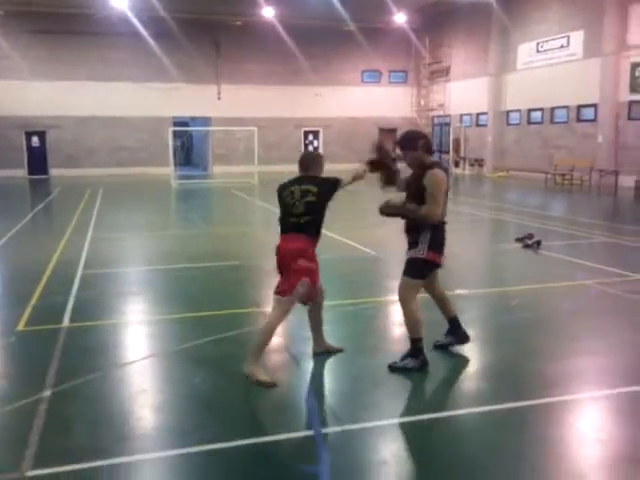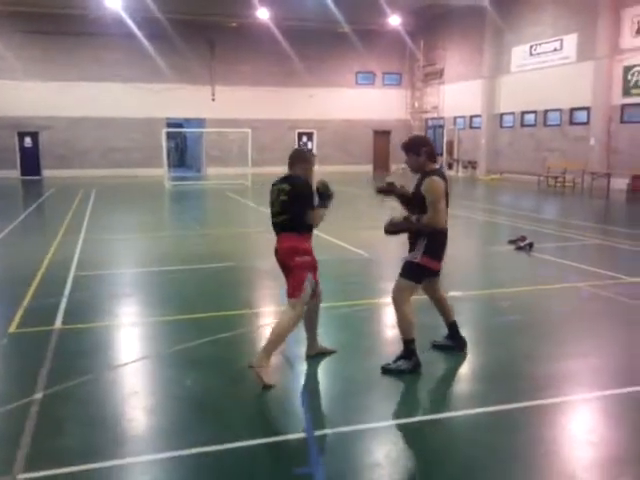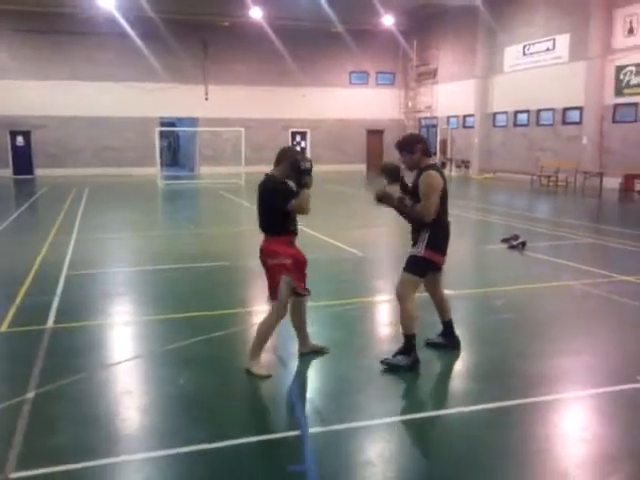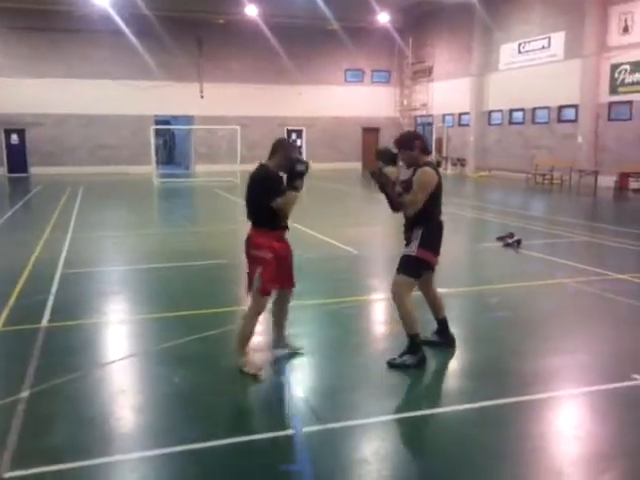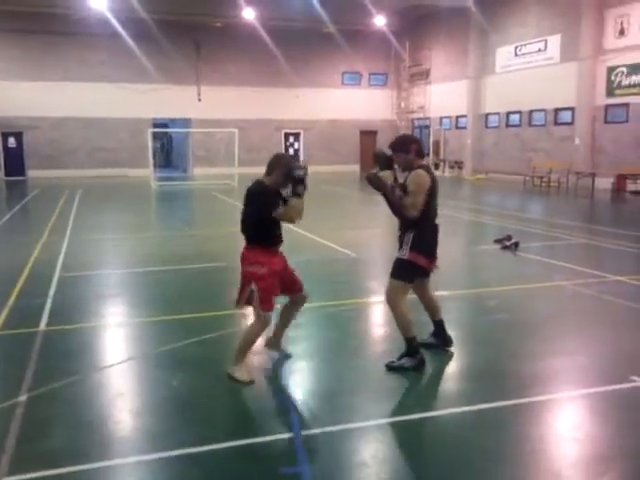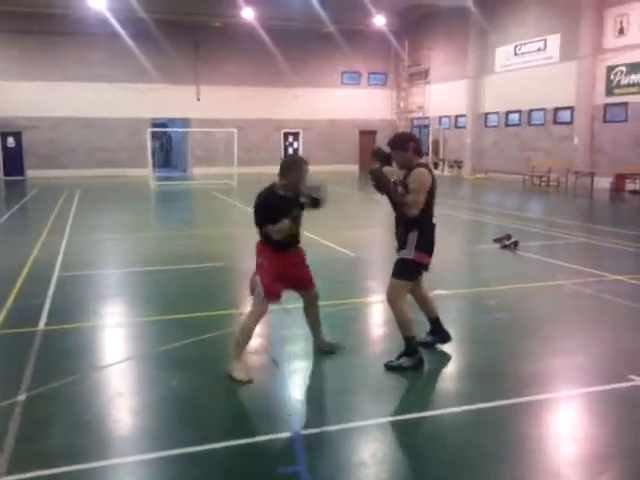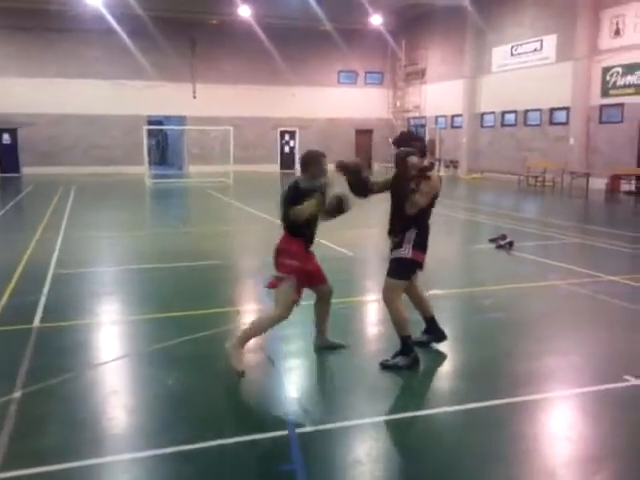
dt=0.2s
person 1, frame 1
left shoulder: (435, 174)
right shoulder: (422, 170)
left elbow: (434, 214)
right elbow: (406, 187)
left wrist: (398, 209)
left hip: (427, 240)
right hip: (423, 238)
left knee: (406, 294)
right knee: (432, 286)
left ankle: (417, 355)
right ankle: (457, 331)
person 1, frame 2
left shoulder: (433, 181)
right shoulder: (427, 177)
left elbow: (437, 222)
right elbow: (418, 206)
left wrist: (404, 225)
right wrist: (398, 193)
left hip: (427, 245)
right hip: (428, 244)
left knee: (400, 296)
right knee: (433, 291)
left ankle: (409, 357)
right ankle: (455, 338)
person 1, frame 3
left shoulder: (430, 176)
right shoulder: (424, 173)
left elbow: (426, 214)
right elbow: (416, 204)
left wrist: (394, 201)
right wrist: (400, 194)
left hip: (430, 239)
right hip: (430, 238)
left knee: (404, 290)
right knee: (433, 287)
left ankle: (409, 351)
right ankle: (449, 335)
person 1, frame 4
left shoulder: (425, 173)
right shoulder: (419, 172)
left elbow: (409, 207)
right elbow: (398, 204)
left wrist: (388, 183)
right wrist: (390, 179)
left hip: (422, 238)
right hip: (426, 236)
left knee: (400, 292)
right knee: (426, 286)
left ankle: (415, 351)
right ankle: (444, 333)
person 1, frame 5
left shoulder: (418, 175)
right shoulder: (421, 174)
left elbow: (410, 211)
right elbow: (402, 208)
left wrist: (387, 188)
right wrist: (389, 185)
left hip: (416, 242)
right hip: (423, 240)
left knee: (394, 296)
right knee: (422, 289)
left ankle: (413, 354)
right ankle: (441, 335)
person 1, frame 6
left shoulder: (421, 175)
right shoulder: (408, 173)
left elbow: (411, 210)
right elbow: (400, 204)
left wrist: (389, 183)
right wrist: (385, 181)
left hip: (416, 241)
right hip: (409, 239)
left knee: (394, 296)
right knee: (414, 287)
left ankle: (412, 354)
right ankle: (438, 331)
person 1, frame 7
left shoulder: (431, 178)
right shoulder: (401, 174)
left elbow: (412, 208)
right elbow: (370, 189)
left wrist: (412, 177)
right wrist: (354, 173)
left hip: (412, 239)
right hip: (401, 238)
left knee: (391, 295)
right knee: (409, 287)
left ankle: (408, 354)
right ankle: (434, 330)
person 2, frame 1
left shoulder: (284, 188)
right shoulder: (321, 184)
right elbow: (351, 178)
right wrist: (361, 171)
left hip: (286, 246)
right hip: (302, 250)
left knee: (316, 295)
right knee: (281, 309)
left ankle: (319, 343)
right ankle: (252, 363)
person 2, frame 2
left shoulder: (279, 185)
right shoulder: (299, 184)
right elbow: (315, 220)
left wrist: (316, 195)
right wrist: (325, 201)
left hip: (288, 245)
right hip: (297, 248)
left knee: (313, 296)
right knee: (297, 309)
left ankle: (313, 345)
right ankle: (263, 359)
person 2, frame 3
left shoulder: (278, 184)
right shoulder: (273, 186)
left elbow: (296, 206)
right elbow: (303, 208)
left wrist: (301, 181)
right wrist: (303, 179)
left hip: (286, 247)
right hip: (277, 250)
left knee: (299, 297)
right knee: (279, 309)
left ankle: (305, 344)
right ankle: (253, 358)
person 2, frame 4
left shoulder: (274, 176)
right shoulder: (263, 177)
left elbow: (287, 201)
right elbow: (287, 206)
left wrist: (295, 180)
right wrist: (297, 177)
left hip: (278, 240)
right hip: (263, 243)
left knee: (285, 292)
right knee: (259, 304)
left ankle: (280, 339)
right ankle: (241, 355)
person 2, frame 5
left shoulder: (272, 191)
right shoulder: (259, 192)
left elbow: (296, 212)
right elbow: (291, 216)
left wrist: (296, 188)
right wrist: (298, 188)
left hip: (273, 255)
right hip: (257, 259)
left knee: (299, 296)
right knee: (263, 318)
left ankle: (275, 340)
right ankle: (237, 363)
person 2, frame 6
left shoulder: (295, 191)
right shoulder: (266, 198)
left elbow: (314, 202)
right elbow: (276, 234)
left wrist: (312, 202)
right wrist: (295, 210)
left hip: (292, 253)
right hip: (270, 256)
left knee: (311, 297)
right knee: (259, 310)
left ankle: (319, 340)
right ankle: (237, 360)
person 2, frame 7
left shoulder: (313, 189)
right shoulder: (296, 191)
left elbow: (321, 214)
right elbow: (299, 215)
left wrist: (335, 207)
right wrist: (317, 194)
left hip: (301, 250)
right hip: (292, 252)
left knee: (325, 291)
right knee: (282, 311)
left ankle: (321, 338)
right ankle: (237, 347)
